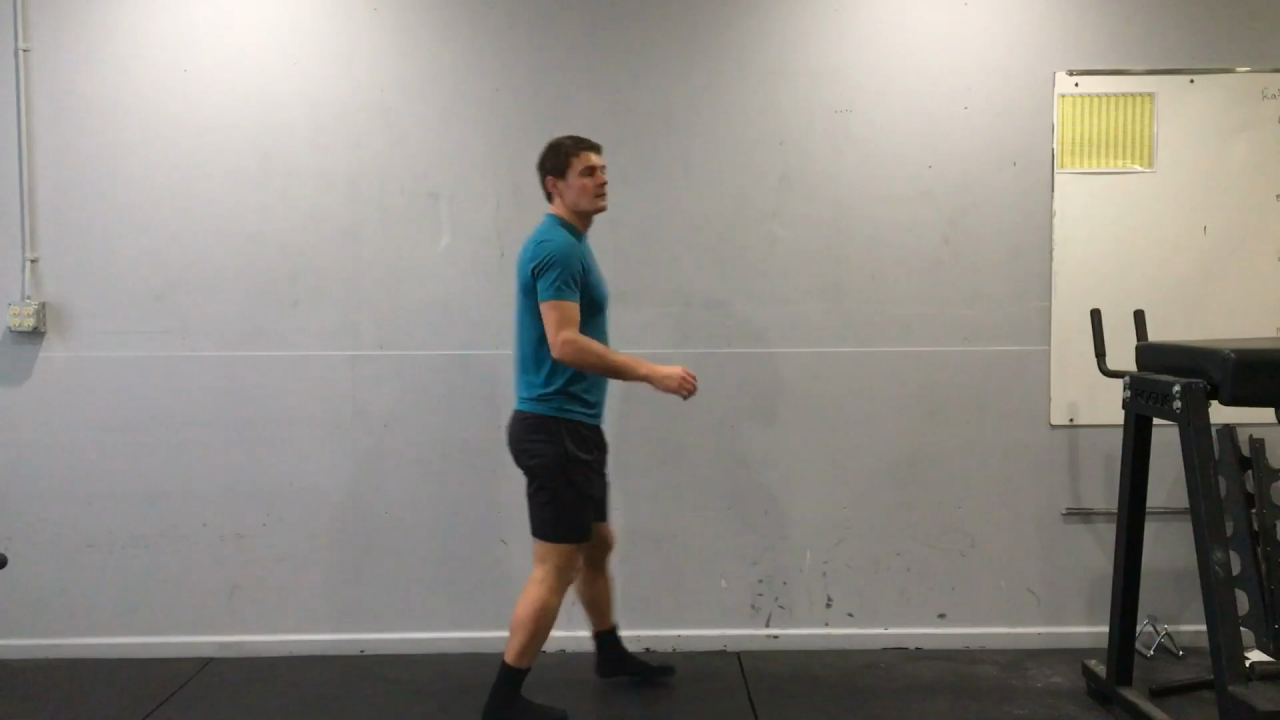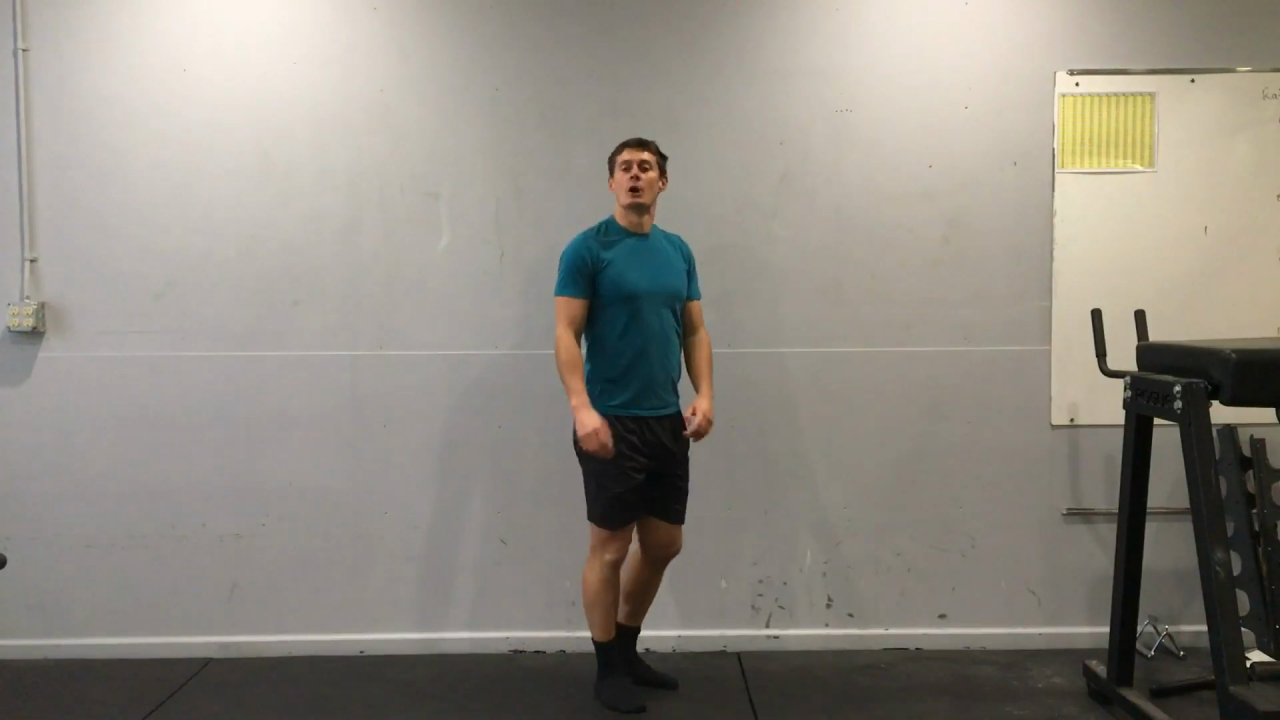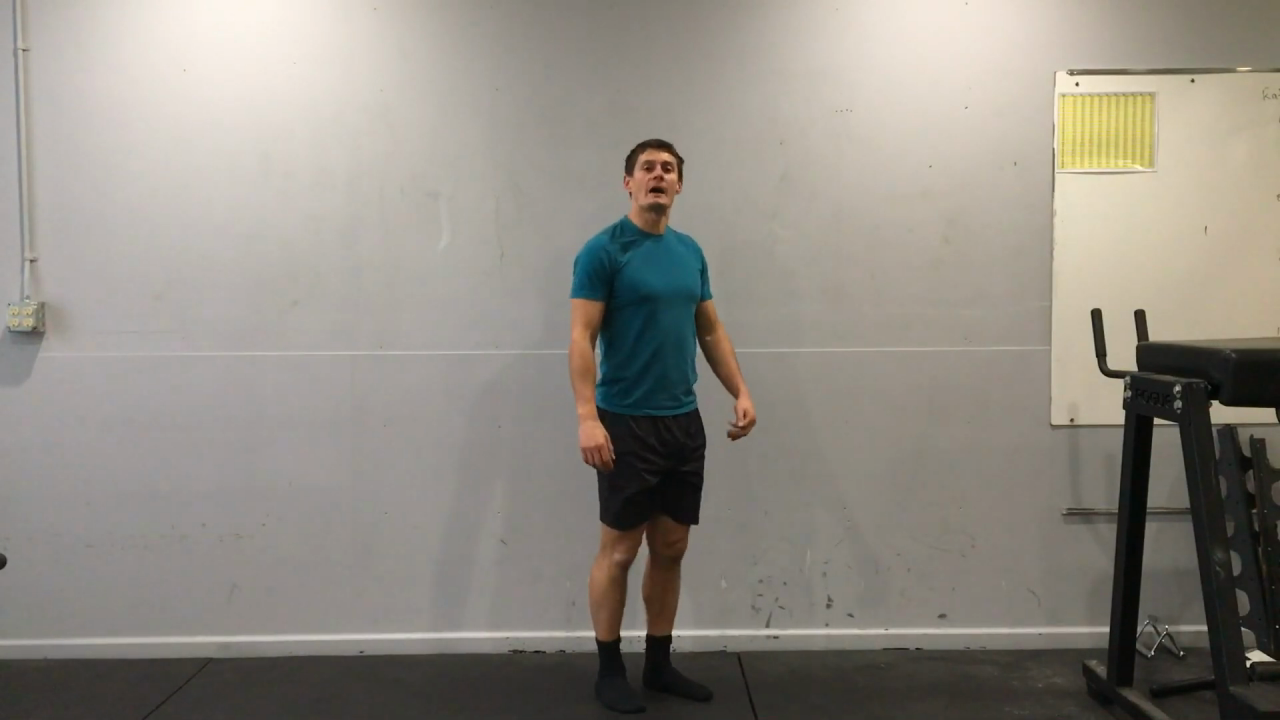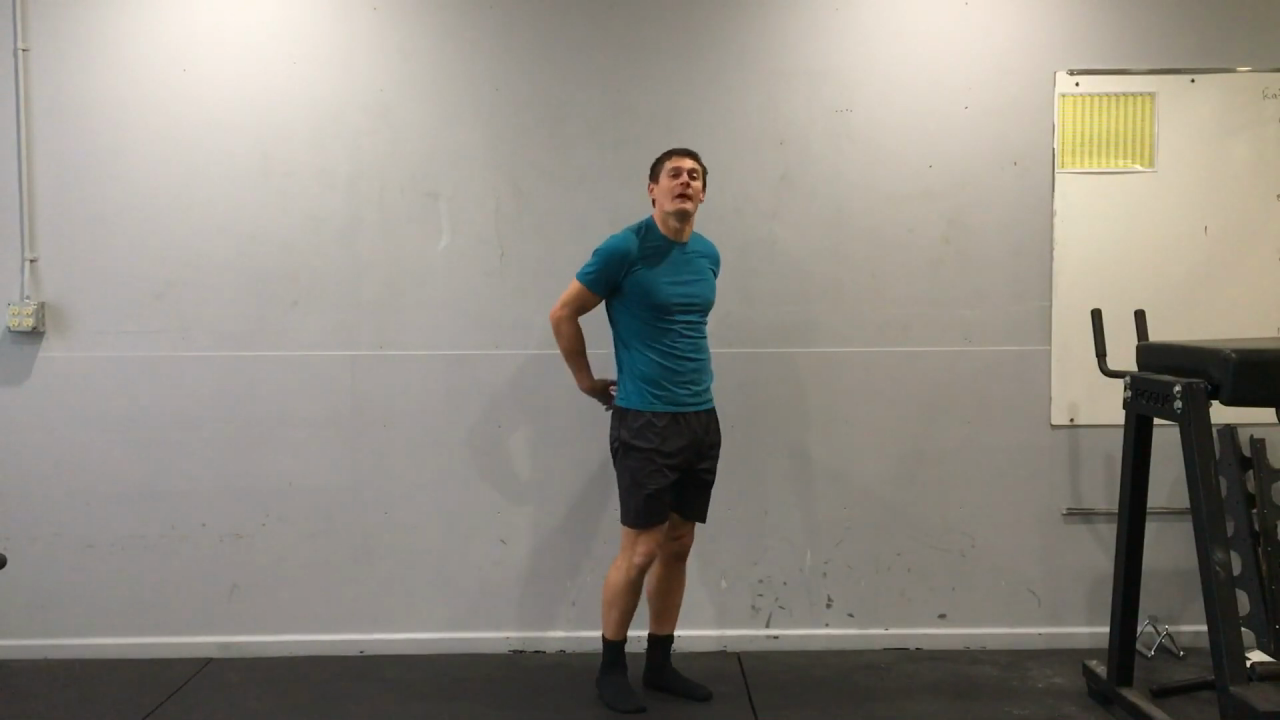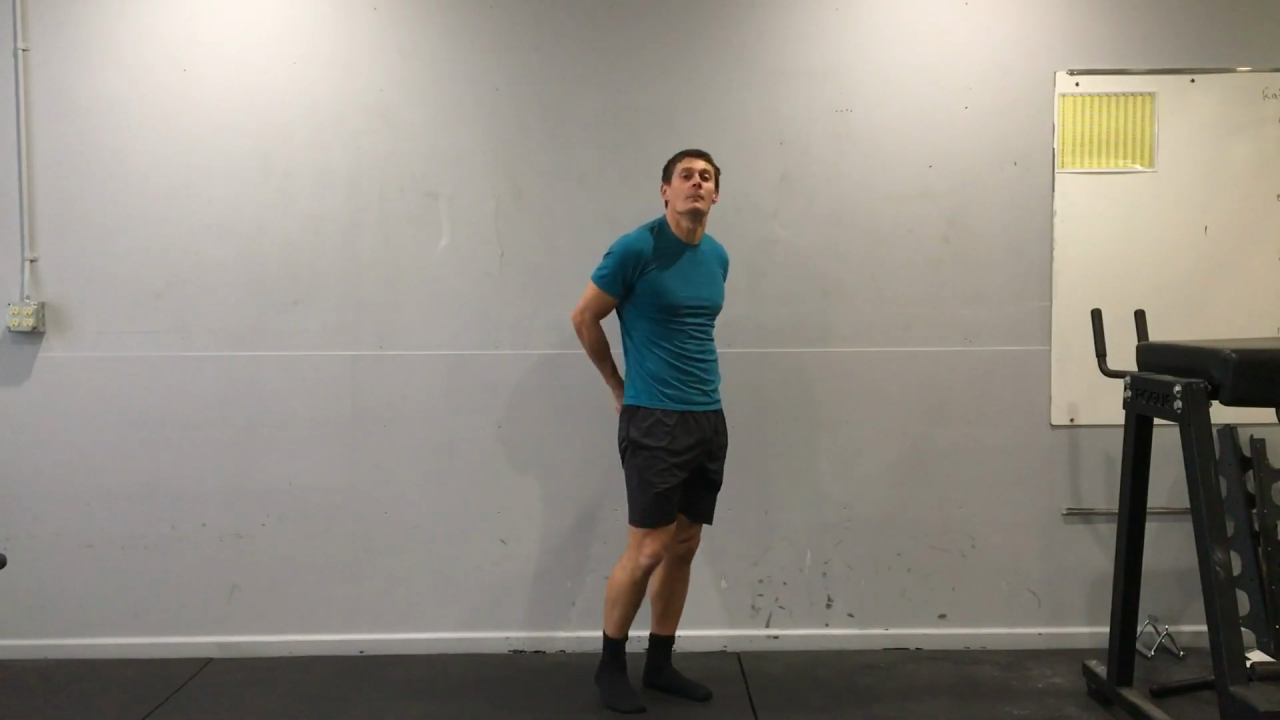
dt=1s
person 1, frame 1
left shoulder: (561, 244)
right shoulder: (557, 250)
right elbow: (565, 344)
right wrist: (654, 373)
left hip: (571, 429)
right hip: (554, 432)
left knee: (597, 544)
right knee: (557, 565)
left ankle: (610, 652)
person 1, frame 2
left shoulder: (678, 251)
right shoulder: (587, 249)
left elbow: (695, 333)
right elbow: (567, 335)
left wrist: (704, 396)
right wrist: (582, 407)
left hip: (667, 421)
right hip: (612, 424)
left knee: (663, 545)
right knee: (609, 549)
left ankle: (626, 649)
right ankle: (608, 670)
person 1, frame 3
left shoulder: (690, 251)
right shoulder: (604, 251)
left elbow: (710, 330)
right elbow: (581, 338)
left wrist: (741, 392)
right wrist: (588, 417)
left hip: (684, 422)
right hip: (627, 424)
left knee: (670, 549)
right knee: (619, 550)
left ankle: (659, 664)
right ankle: (609, 671)
person 1, frame 4
left shoulder: (708, 254)
right shoulder: (624, 249)
right elbow: (563, 314)
right wrist: (586, 380)
left hip: (702, 420)
right hip: (645, 421)
left knee: (678, 547)
right knee: (642, 550)
left ankle: (660, 663)
right ankle: (611, 667)
person 1, frame 5
left shoulder: (718, 257)
right shoulder: (636, 249)
right elbow: (584, 317)
right wrist: (619, 386)
left hip: (709, 419)
right hip: (654, 420)
left knee: (683, 548)
right knee: (648, 551)
left ankle: (659, 663)
right ankle: (610, 665)
